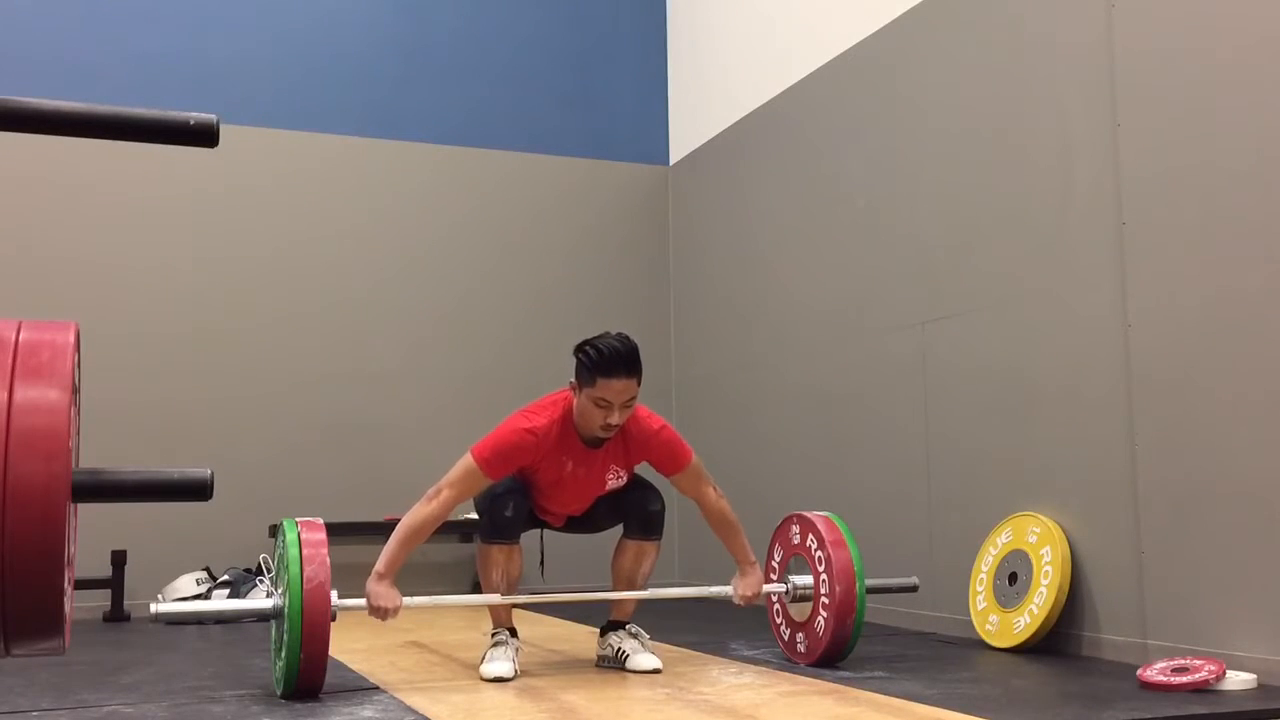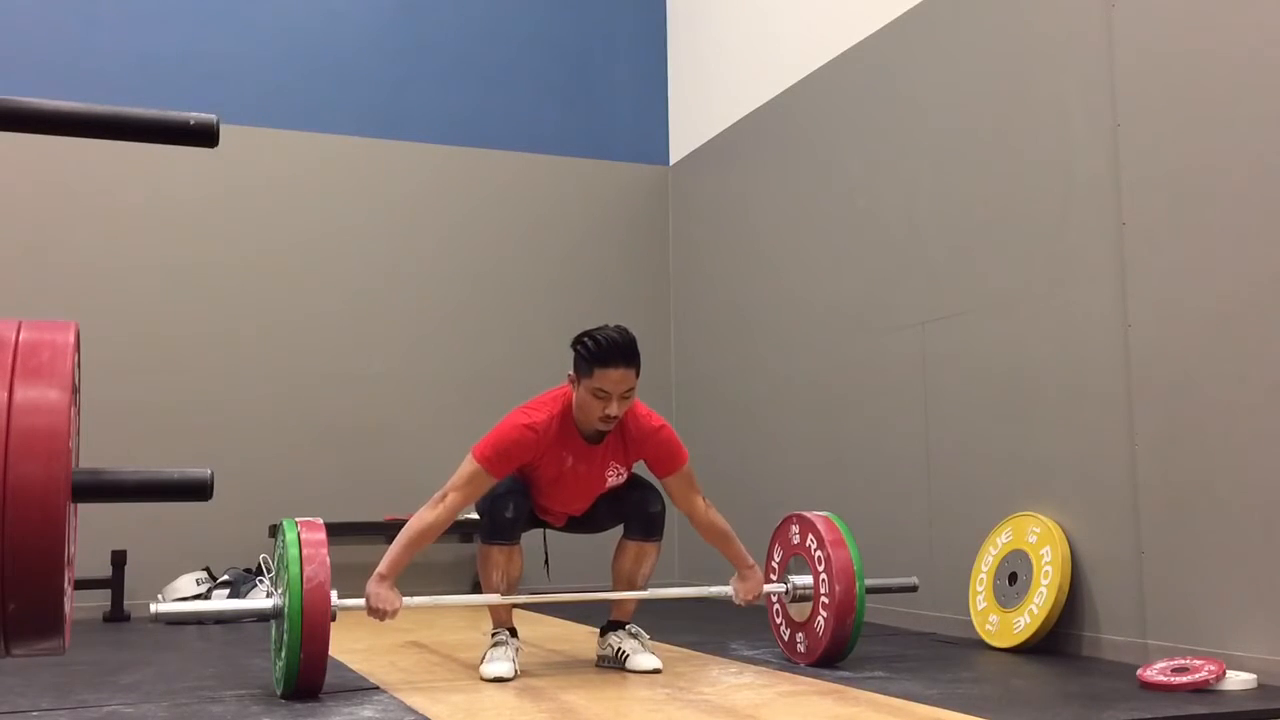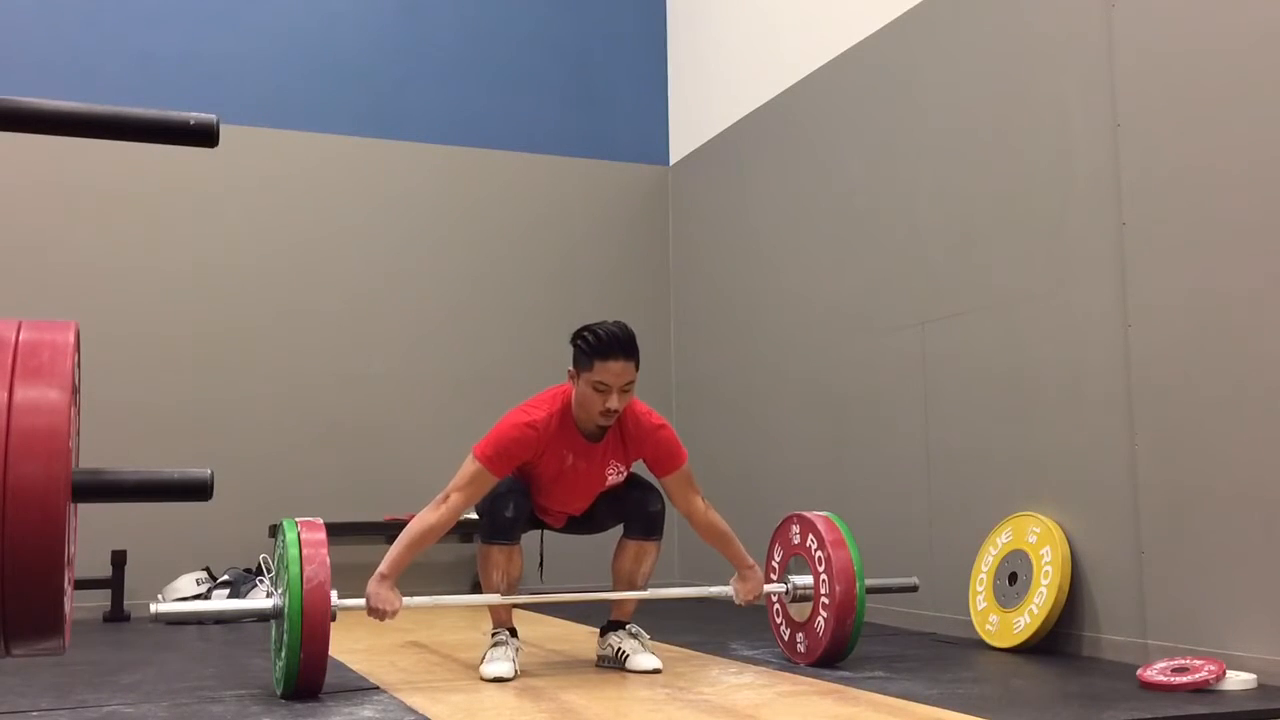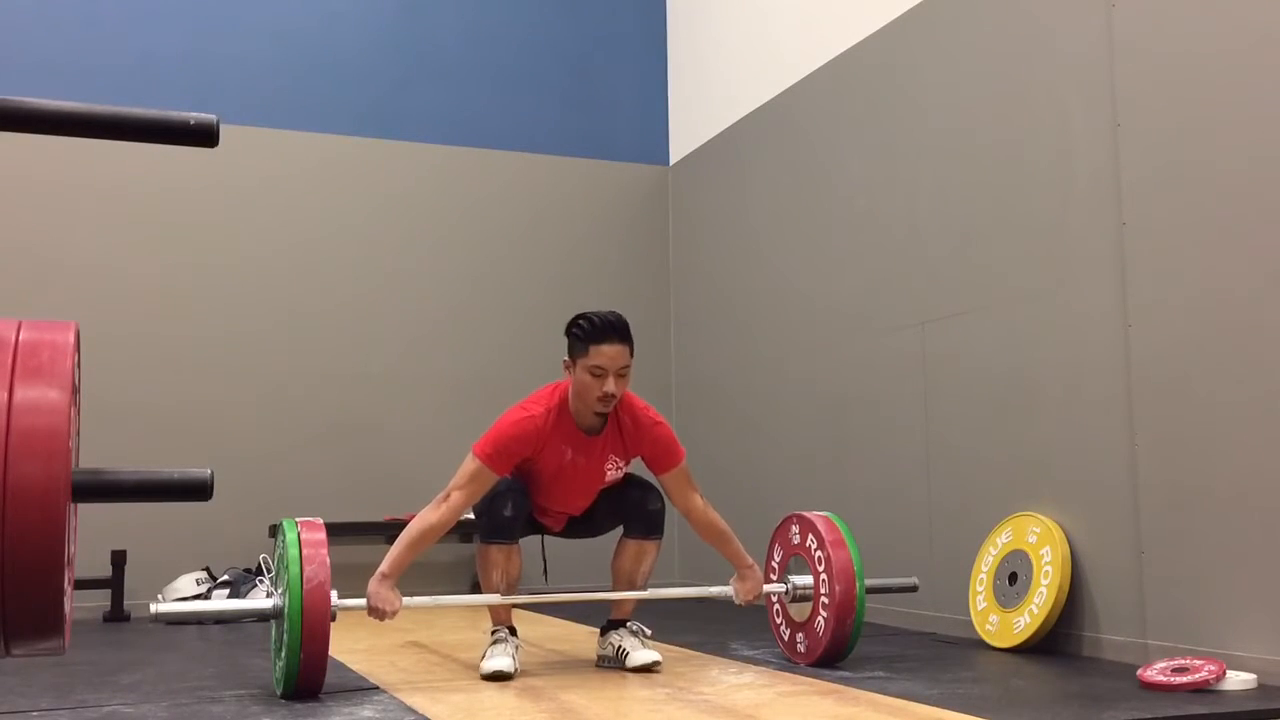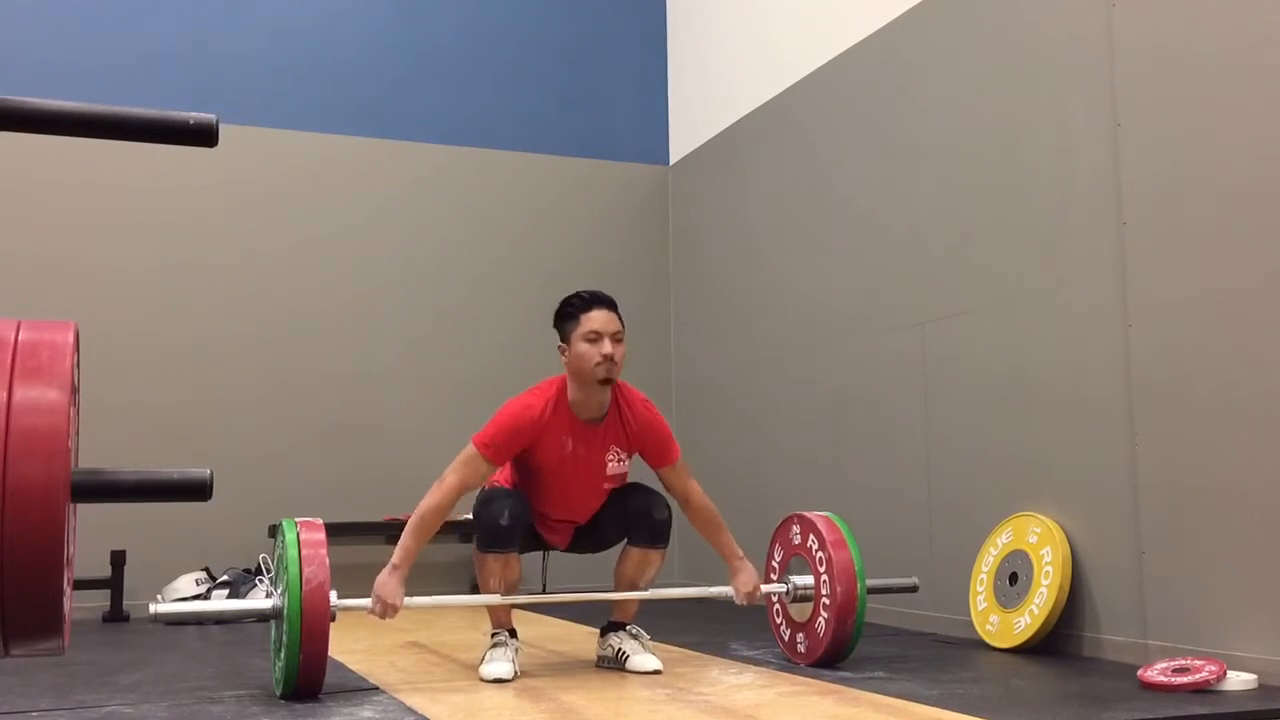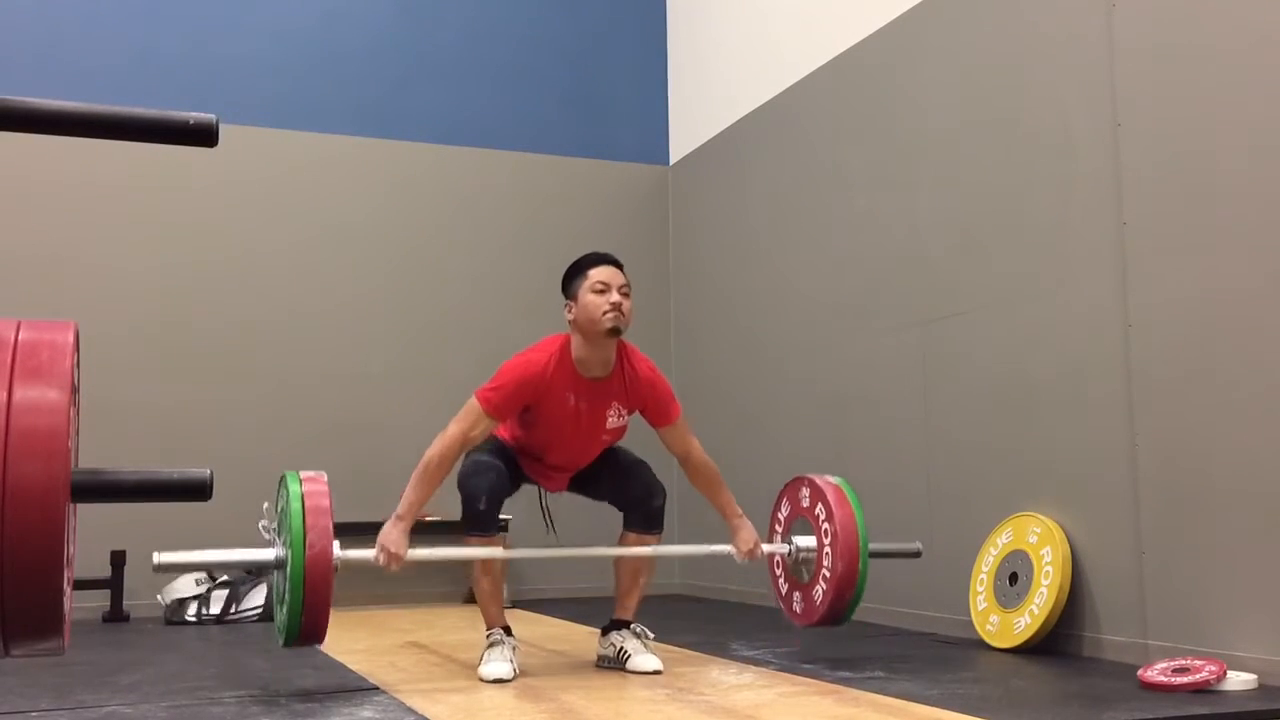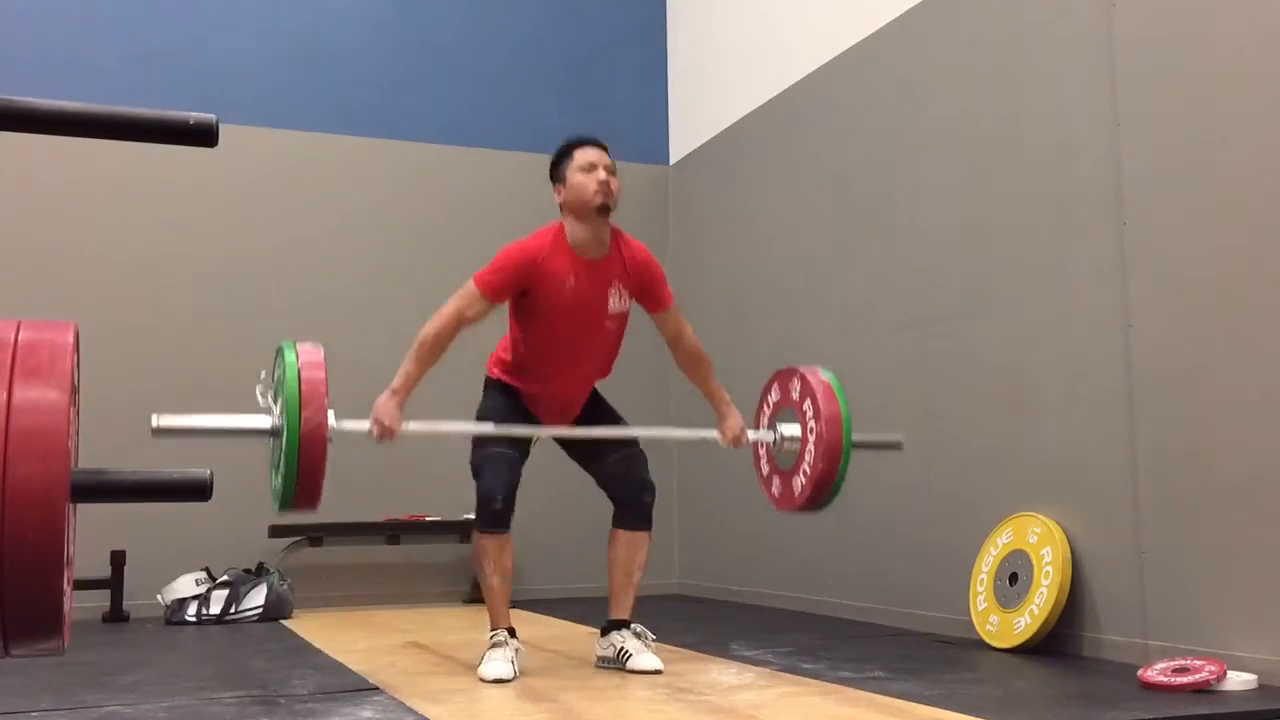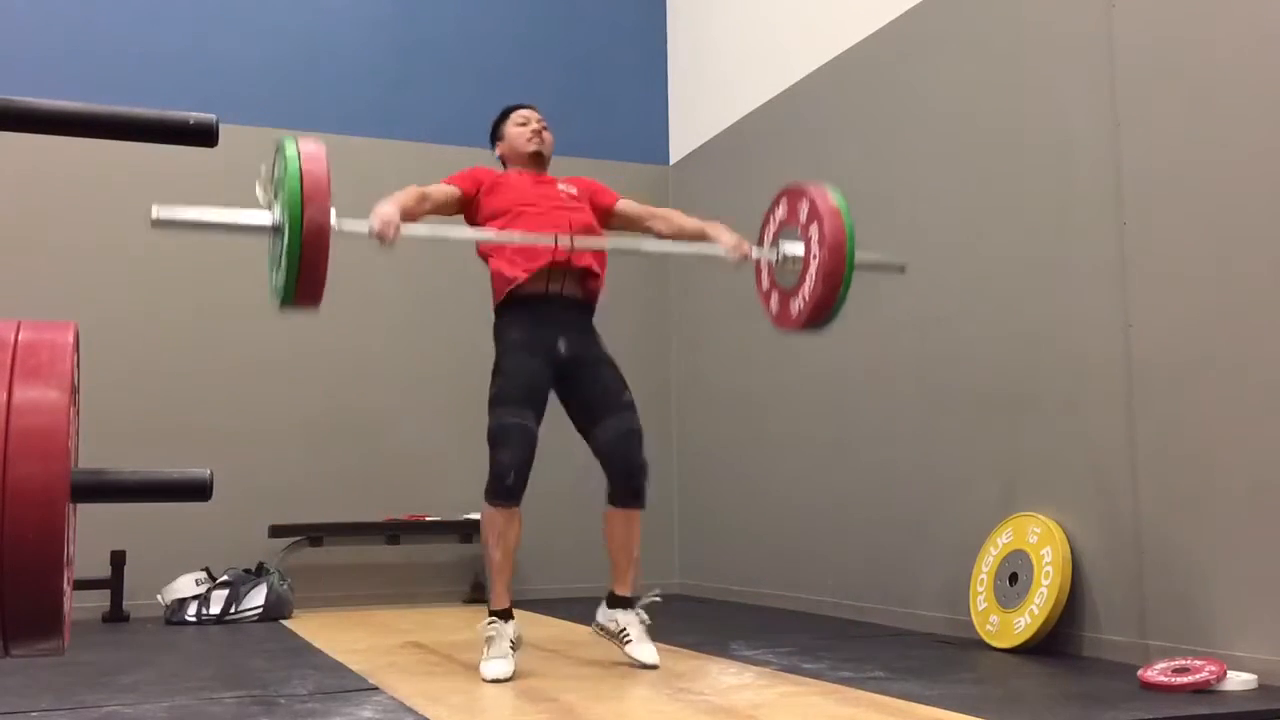
dt=0.3s
person 1, frame 1
left shoulder: (652, 433)
right shoulder: (531, 430)
left elbow: (708, 494)
right elbow: (441, 497)
left wrist: (748, 567)
right wrist: (382, 578)
left hip: (587, 506)
right hip: (525, 499)
left knee: (648, 505)
right knee: (500, 504)
left ankle: (617, 634)
right ankle: (503, 638)
person 1, frame 2
left shoulder: (650, 430)
right shoulder: (530, 426)
left elbow: (696, 505)
right elbow: (447, 501)
left wrist: (746, 569)
right wrist: (383, 578)
left hip: (587, 506)
right hip: (525, 499)
left knee: (648, 506)
right knee: (500, 505)
left ankle: (617, 634)
right ankle: (503, 638)
person 1, frame 3
left shoulder: (649, 429)
right shoulder: (531, 424)
left elbow: (695, 505)
right elbow: (450, 502)
left wrist: (746, 569)
right wrist: (384, 579)
left hip: (586, 506)
right hip: (524, 500)
left knee: (648, 505)
right knee: (501, 505)
left ankle: (617, 634)
right ankle: (502, 638)
person 1, frame 4
left shoulder: (645, 424)
right shoulder: (529, 421)
left elbow: (692, 502)
right elbow: (451, 501)
left wrist: (746, 569)
right wrist: (384, 578)
left hip: (584, 509)
right hip: (525, 507)
left knee: (647, 504)
right knee: (499, 504)
left ankle: (617, 632)
right ankle: (503, 637)
person 1, frame 5
left shoulder: (640, 415)
right shoulder: (530, 413)
left elbow: (688, 493)
right elbow: (449, 488)
left wrist: (738, 563)
right wrist: (394, 572)
left hip: (589, 522)
right hip: (524, 517)
left knee: (652, 510)
right knee: (496, 509)
left ankle: (618, 634)
right ankle: (502, 639)
person 1, frame 6
left shoulder: (641, 376)
right shoulder: (534, 368)
left elbow: (689, 452)
right elbow: (454, 440)
left wrist: (738, 522)
right wrist: (399, 523)
left hip: (584, 459)
right hip: (515, 450)
left knee: (648, 496)
right knee: (478, 491)
left ankle: (619, 633)
right ankle: (498, 639)
person 1, frame 7
left shoulder: (637, 262)
right shoulder: (531, 255)
left elbow: (682, 338)
right elbow: (452, 319)
left wrist: (724, 407)
right wrist: (396, 394)
left hip: (583, 396)
right hip: (515, 391)
left knee: (636, 490)
right knee: (494, 499)
left ankle: (618, 633)
right ankle: (501, 639)
person 1, frame 8
left shoulder: (581, 190)
right shoulder: (486, 183)
left elbow: (652, 219)
right elbow: (422, 199)
left wrist: (716, 232)
right wrist: (389, 208)
left hip: (581, 336)
right hip: (525, 330)
left knee: (630, 472)
right knee: (509, 475)
left ankle: (621, 607)
right ankle: (500, 624)
